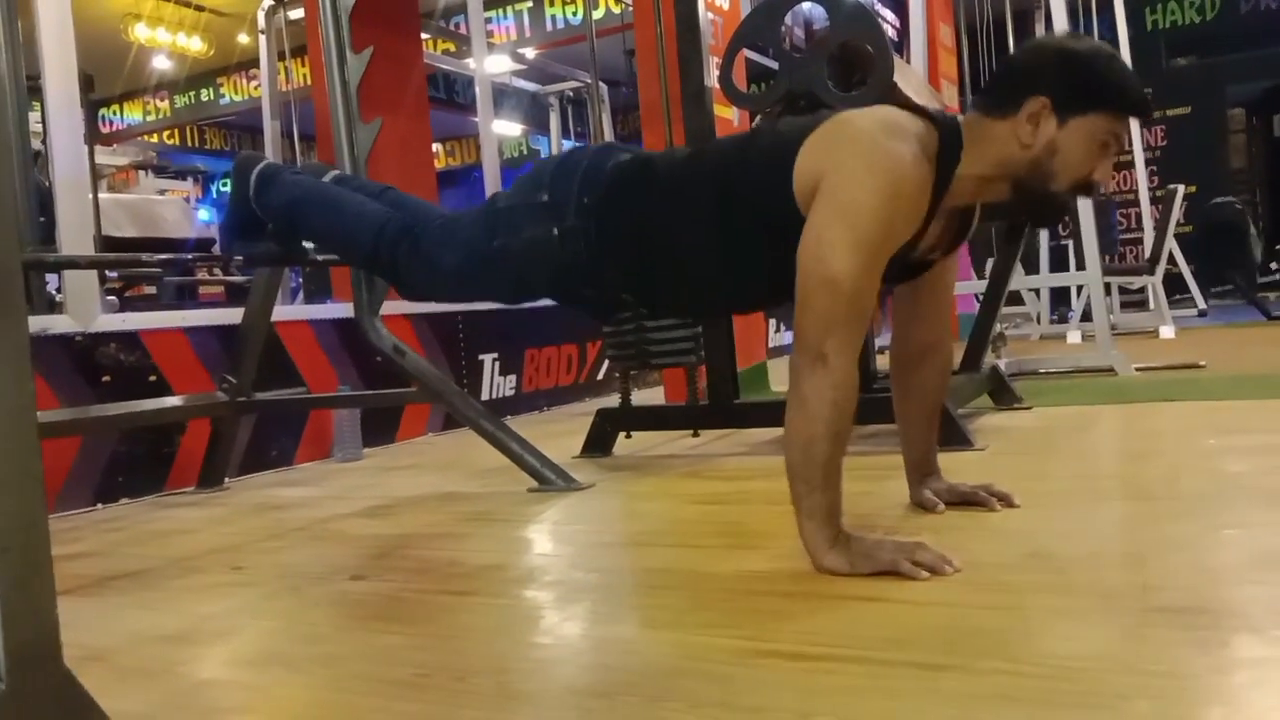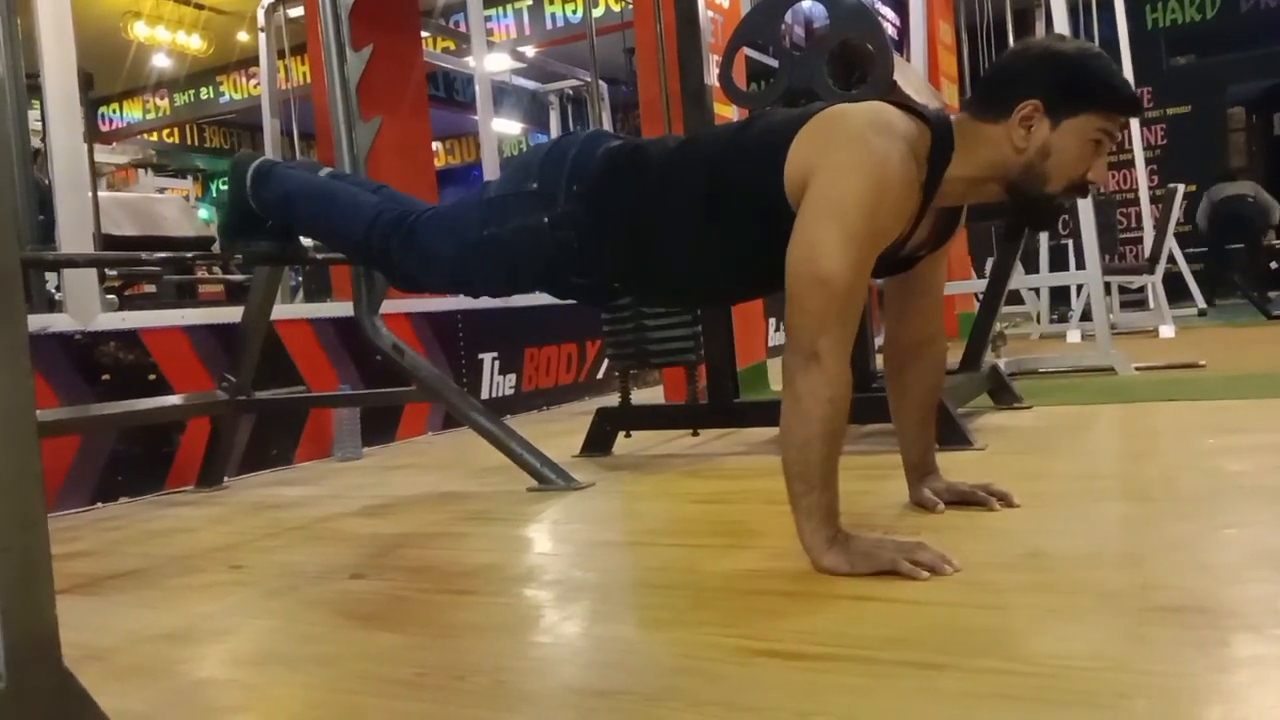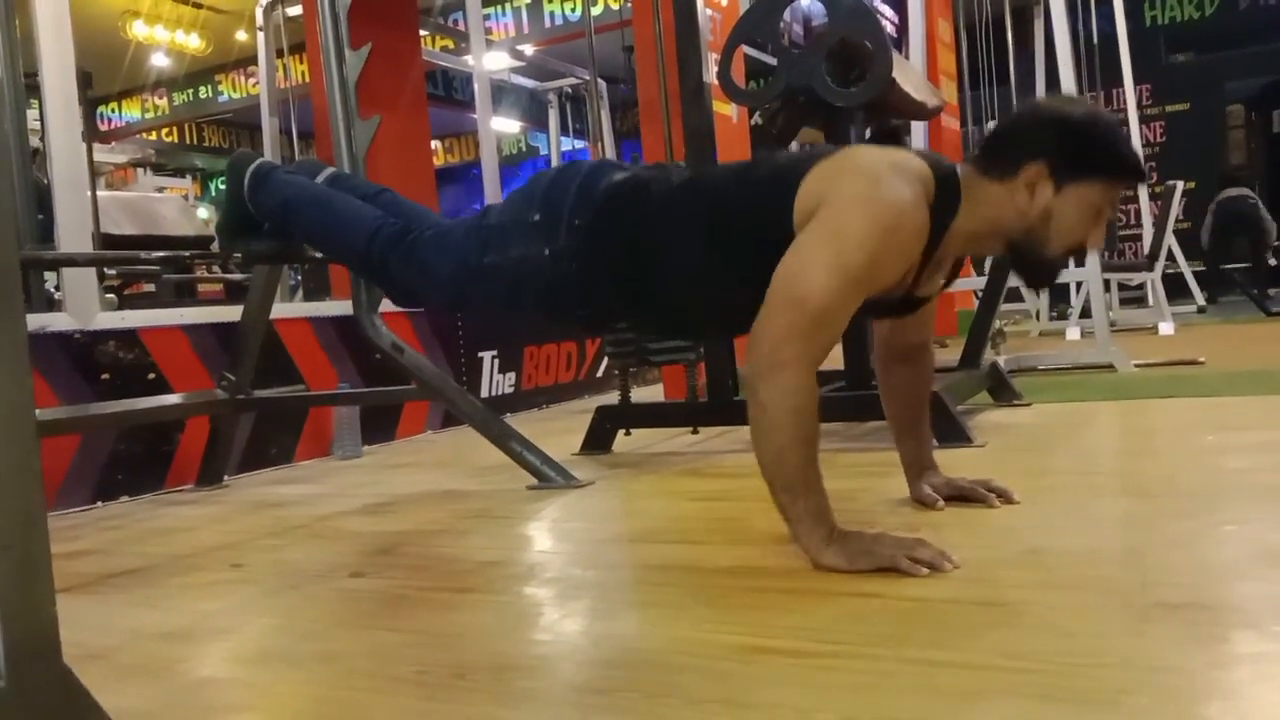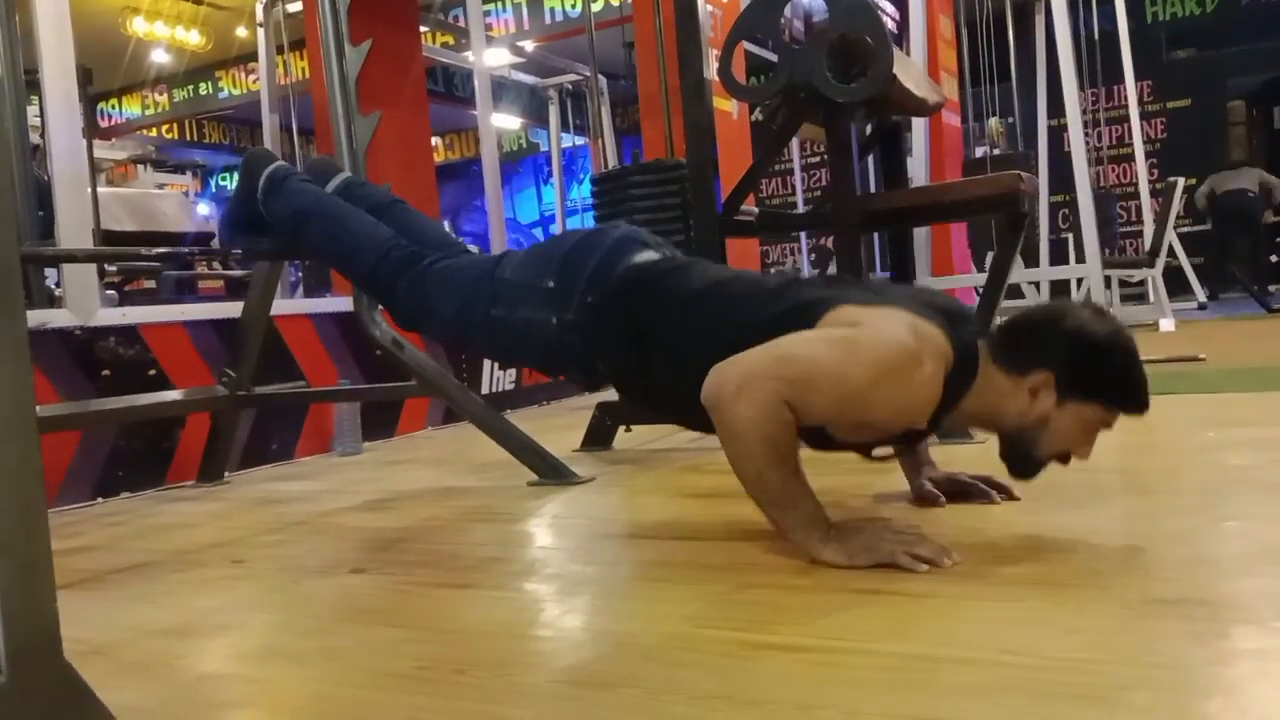
dt=0.5s
person 1, frame 1
left shoulder: (958, 188)
right shoulder: (891, 166)
left elbow: (923, 337)
right elbow: (824, 355)
left wrist: (924, 475)
right wrist: (826, 539)
left hip: (630, 253)
right hip: (588, 220)
left knee: (430, 250)
right knee: (414, 256)
left ankle: (321, 182)
right ankle: (268, 189)
person 1, frame 2
left shoulder: (946, 189)
right shoulder: (877, 163)
left elbow: (914, 336)
right elbow: (815, 355)
left wrist: (922, 473)
right wrist: (824, 538)
left hip: (621, 232)
right hip: (578, 207)
left knee: (421, 246)
right knee: (408, 248)
left ankle: (307, 183)
right ankle: (269, 189)
person 1, frame 3
left shoulder: (945, 228)
right shoulder: (892, 211)
left elbow: (903, 346)
right elbow: (777, 364)
left wrist: (921, 471)
right wrist: (822, 536)
left hip: (629, 234)
right hip: (583, 235)
left knee: (427, 248)
right knee: (409, 259)
left ankle: (322, 184)
right ankle: (264, 188)
person 1, frame 4
left shoulder: (955, 343)
right shoulder: (910, 364)
right elbow: (738, 389)
left wrist: (918, 470)
right wrist: (820, 535)
left hip: (648, 280)
right hip: (595, 304)
left knee: (445, 275)
right knee: (418, 287)
left ankle: (331, 186)
right ankle: (275, 192)
